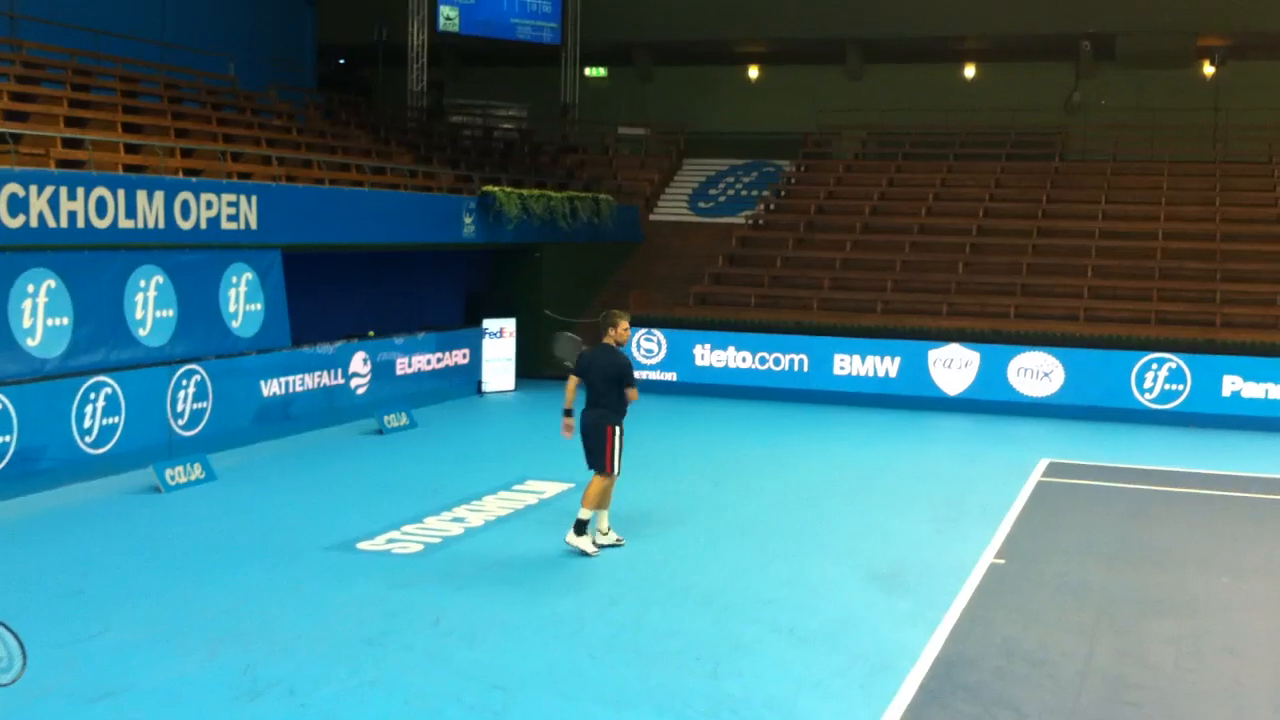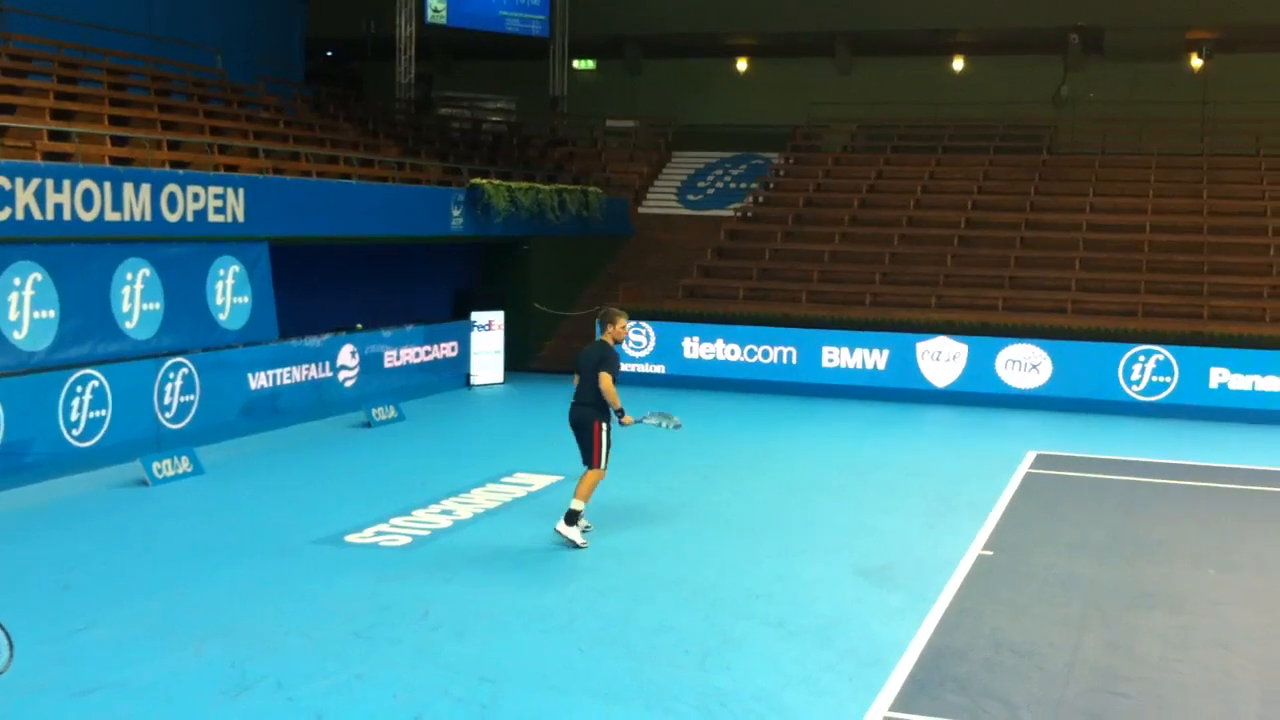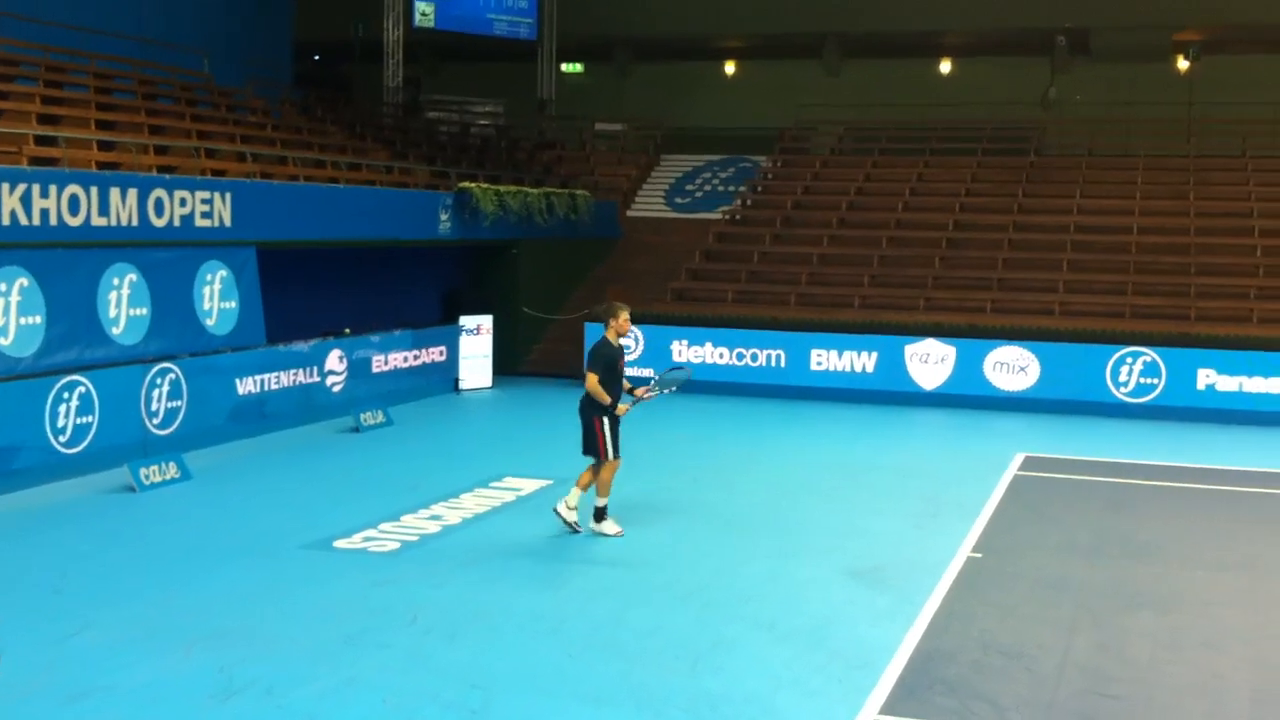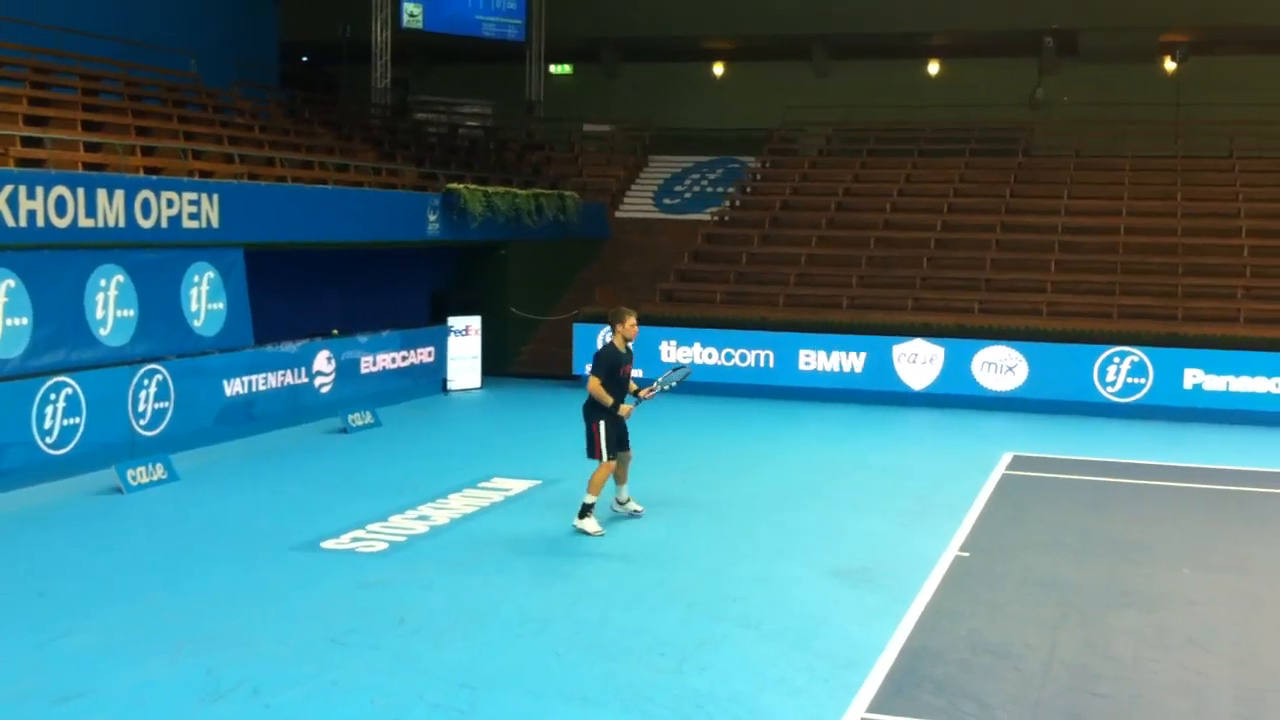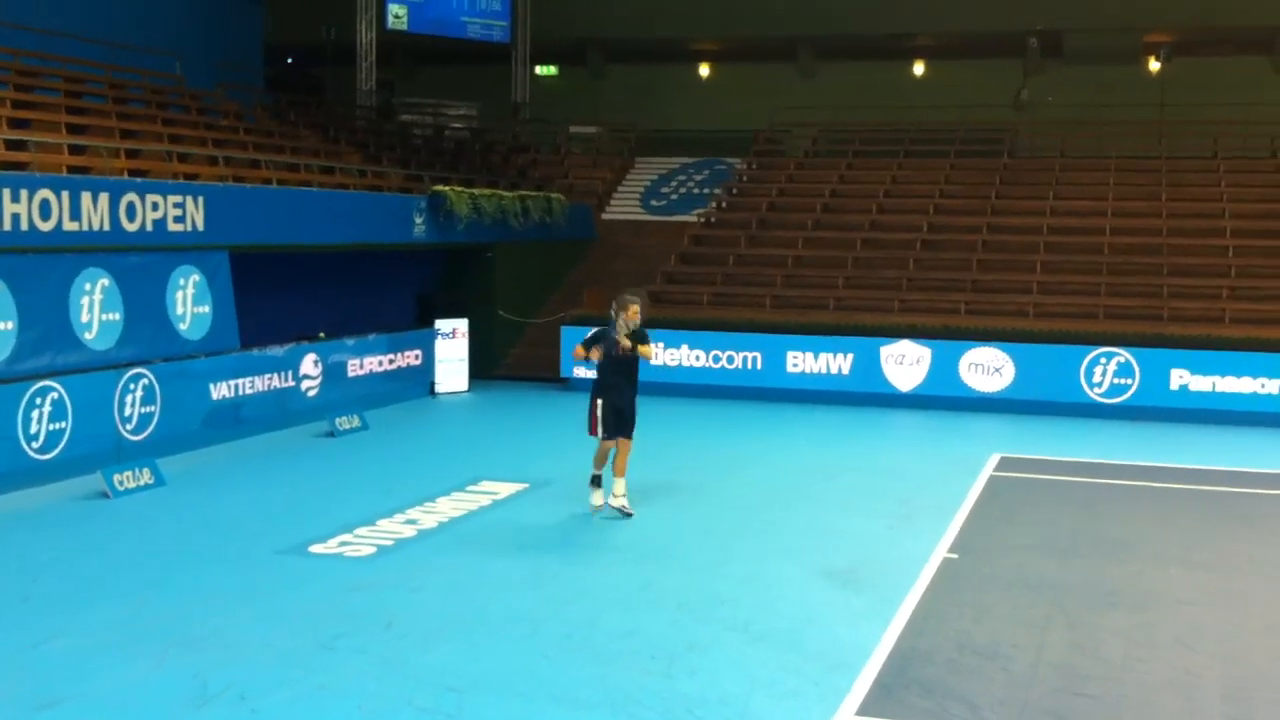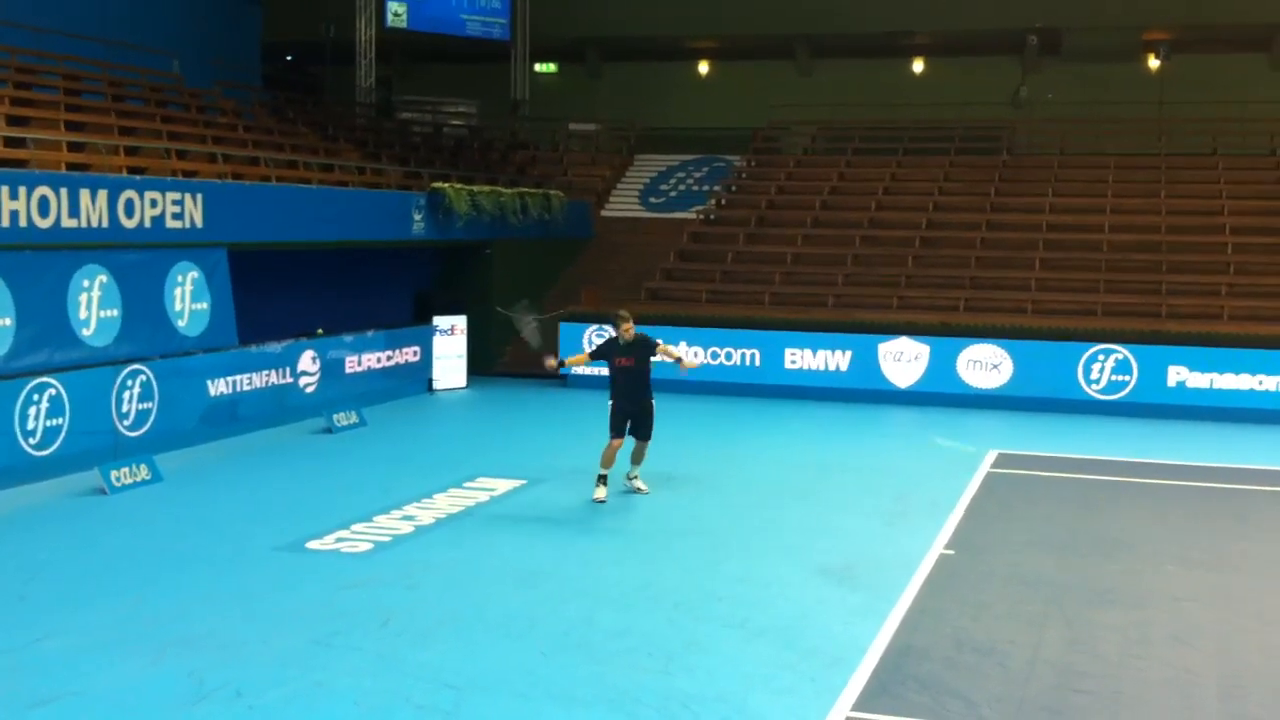
dt=0.4s
person 1, frame 1
left shoulder: (586, 355)
right shoulder: (621, 360)
left elbow: (571, 385)
right elbow: (632, 396)
left wrist: (567, 415)
left hip: (590, 418)
right hip: (609, 421)
left knee: (607, 475)
right knee: (605, 476)
left ankle: (603, 532)
right ankle: (578, 532)
person 1, frame 2
left shoulder: (588, 351)
right shoulder: (610, 354)
right elbow: (605, 384)
right wrist: (620, 412)
left hip: (578, 412)
right hip: (594, 416)
left knee: (595, 465)
right knee: (597, 470)
left ankle: (575, 517)
right ankle: (568, 522)
person 1, frame 3
left shoulder: (617, 348)
right shoulder: (602, 350)
right elbow: (591, 384)
left wrist: (633, 390)
right wrist: (613, 406)
left hip: (602, 413)
right hip: (598, 413)
left knee: (601, 463)
right knee: (611, 463)
left ankle: (569, 505)
right ankle: (599, 517)
person 1, frame 4
left shoulder: (627, 352)
right shoulder: (606, 354)
right elbow: (593, 387)
left wrist: (638, 391)
right wrist: (616, 406)
left hip: (614, 414)
right hip: (599, 415)
left knee: (625, 456)
right knee: (607, 463)
left ankle: (622, 500)
right ankle: (584, 515)
person 1, frame 5
left shoulder: (639, 334)
right shoulder: (603, 334)
left elbow: (648, 354)
right elbow: (577, 351)
left wrist: (630, 344)
right wrist: (589, 356)
left hip: (627, 398)
right hip: (603, 396)
left knee: (624, 444)
right knee: (607, 444)
left ankle: (617, 496)
right ankle: (595, 483)
person 1, frame 6
left shoulder: (643, 341)
right shoulder: (609, 346)
left elbow: (662, 348)
right elbow: (586, 358)
left wrist: (680, 359)
right wrist: (560, 363)
left hip: (644, 401)
right hip: (620, 402)
left knee: (642, 442)
right knee: (615, 443)
left ankle: (633, 476)
right ankle: (601, 482)
